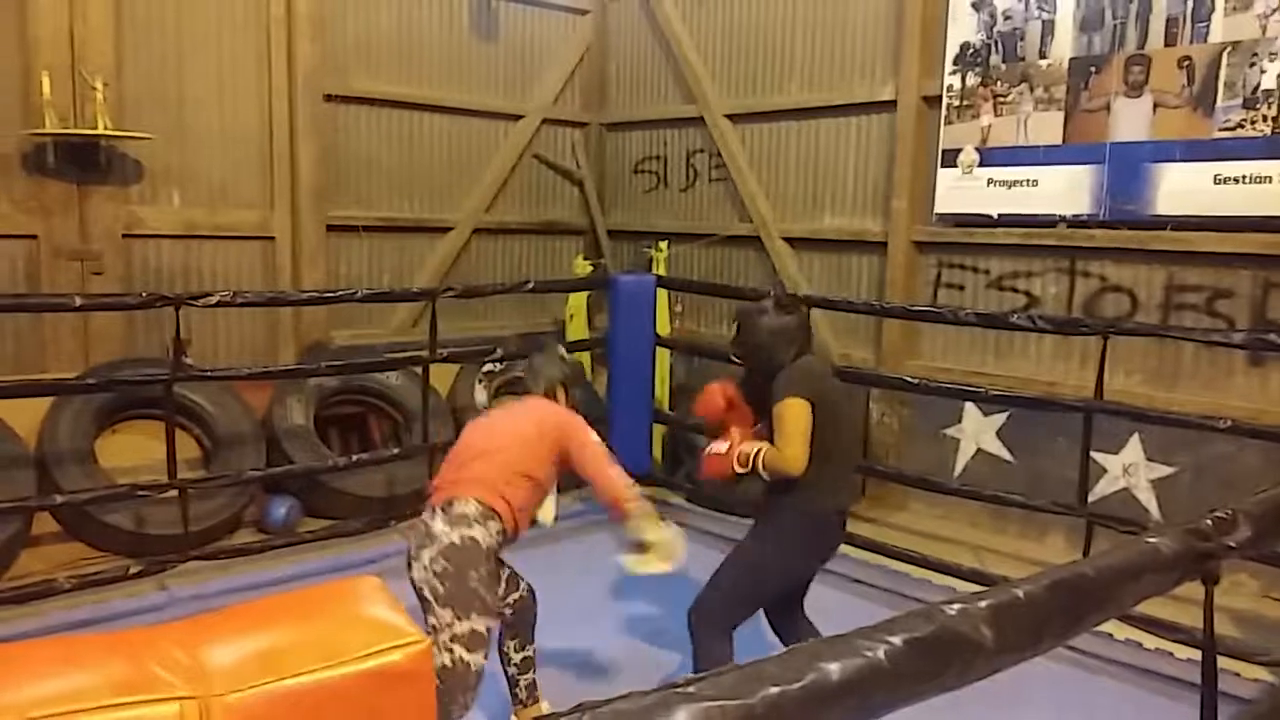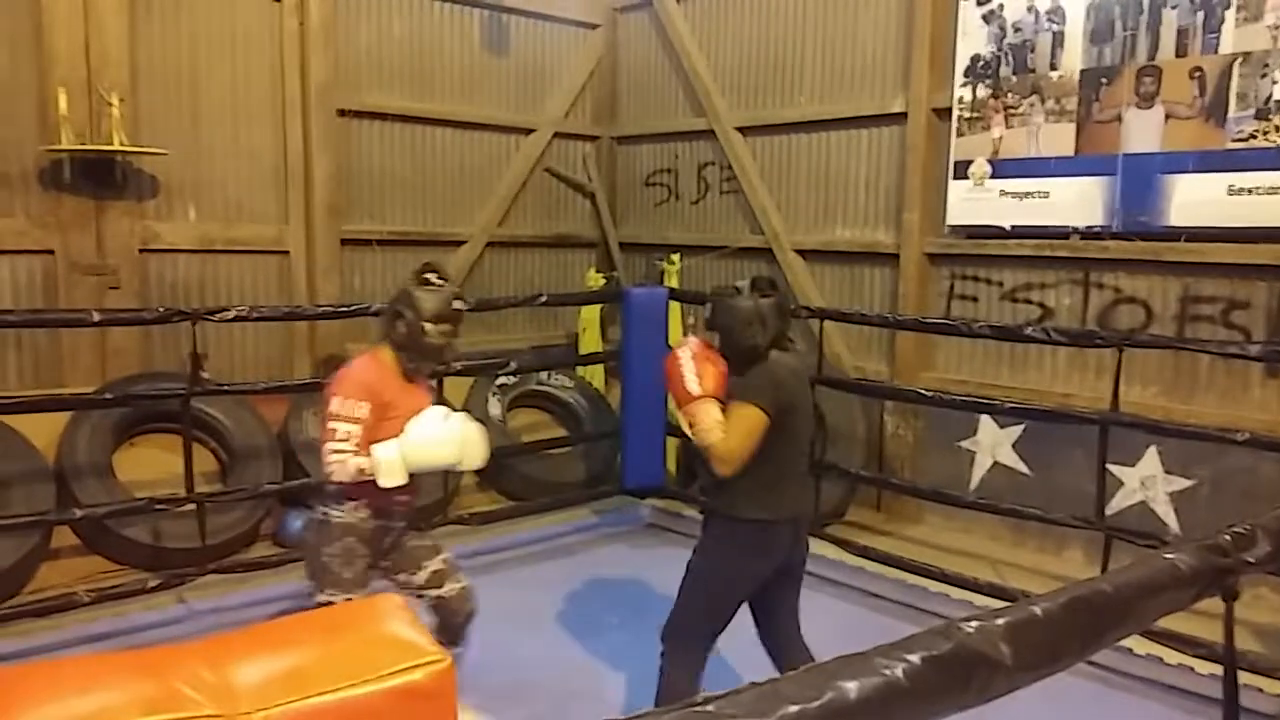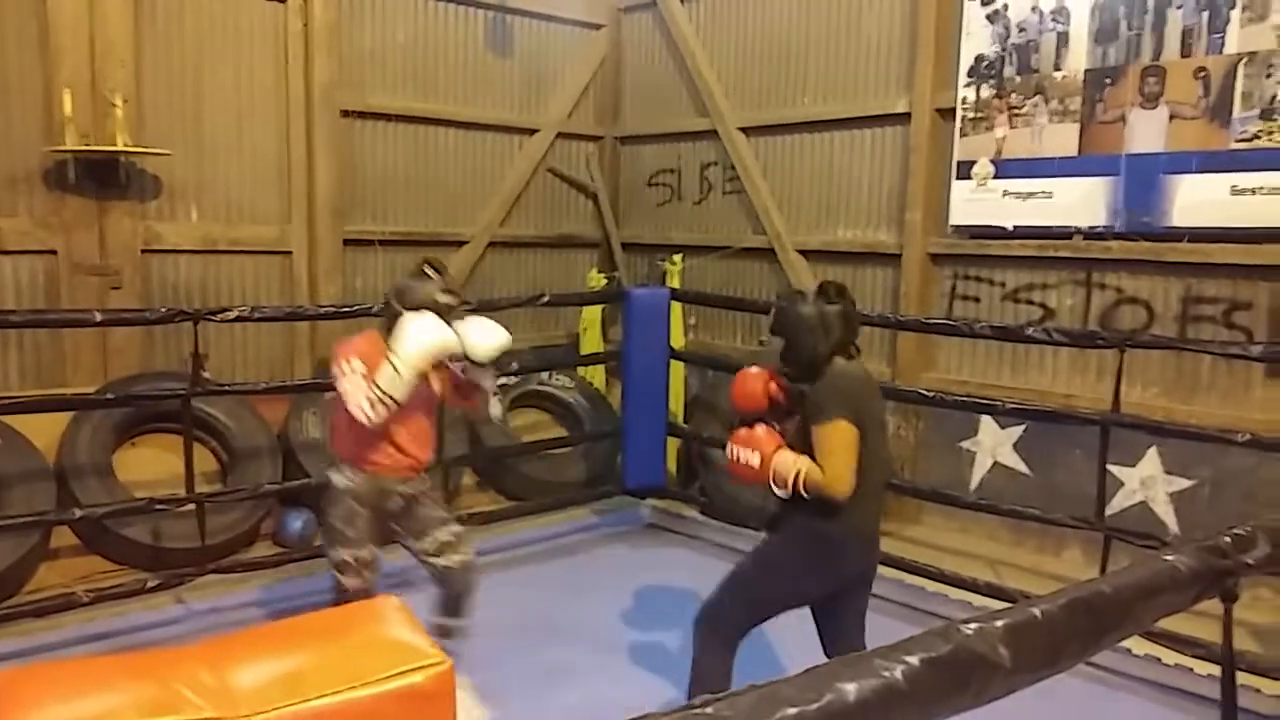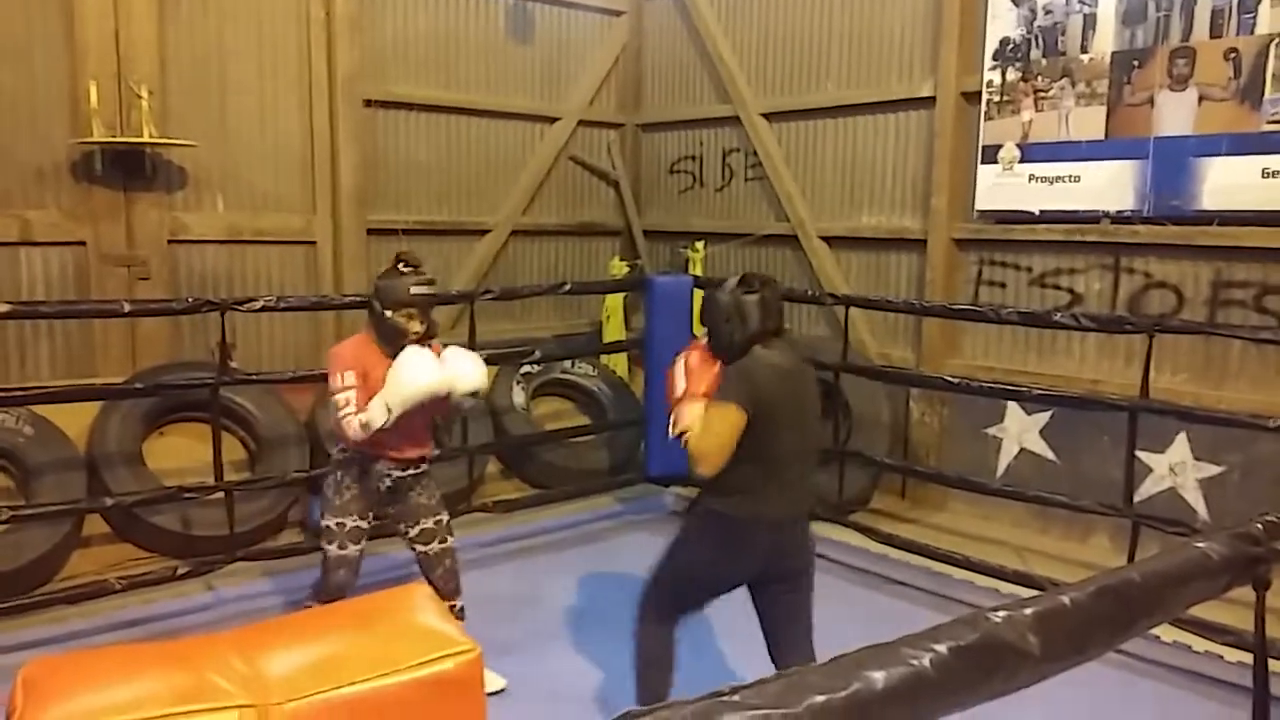
dt=1s
person 1, frame 1
left shoulder: (795, 380)
right shoulder: (814, 374)
left elbow: (791, 461)
left wrist: (742, 451)
right wrist: (746, 431)
left hip: (796, 522)
right hip: (823, 521)
left knee: (708, 620)
right knee: (786, 615)
person 1, frame 2
left shoulder: (762, 381)
right shoulder: (788, 369)
left elbow: (723, 462)
left wrist: (697, 398)
right wrist: (710, 394)
left hip: (742, 533)
right hip: (788, 532)
left knee: (683, 645)
right knee: (785, 640)
person 1, frame 3
left shoulder: (832, 391)
right shoulder: (856, 380)
left elbow: (836, 483)
left wrist: (778, 462)
right wrist: (781, 410)
left hip: (811, 541)
right hip: (858, 544)
left knee: (714, 628)
right knee: (849, 656)
person 1, frame 4
left shoulder: (744, 377)
right shoulder: (801, 374)
left elbow: (707, 463)
left wrist: (690, 403)
left hip: (727, 528)
right hip: (789, 534)
left knee: (655, 613)
right knee: (795, 657)
person 2, frame 1
left shoulder: (493, 419)
right shoulder: (563, 422)
right elbow: (615, 485)
left wrist: (530, 505)
right wrist: (656, 531)
left hip: (436, 533)
right hip: (461, 545)
left knee: (519, 605)
right knee: (456, 684)
person 2, frame 2
left shoulder: (417, 376)
right shoulder: (361, 379)
right elbow: (339, 467)
left wrist: (450, 448)
right wrist: (412, 453)
left hip: (394, 519)
right hip: (348, 522)
left knee: (458, 603)
person 2, frame 3
left shoulder: (435, 357)
right shoulder: (355, 350)
left elbow: (479, 401)
right elbow: (366, 413)
left wrist: (480, 362)
right wrist: (405, 364)
left hip: (411, 488)
right hip: (359, 489)
left knee: (459, 570)
right knee: (355, 600)
person 2, frame 4
left shoulder: (429, 351)
right shoulder: (349, 355)
left elbow: (439, 415)
right elbow: (354, 428)
left wrist: (456, 390)
right wrist: (397, 398)
left hip: (413, 473)
right hip: (357, 471)
left knee: (443, 565)
right knee: (338, 577)
